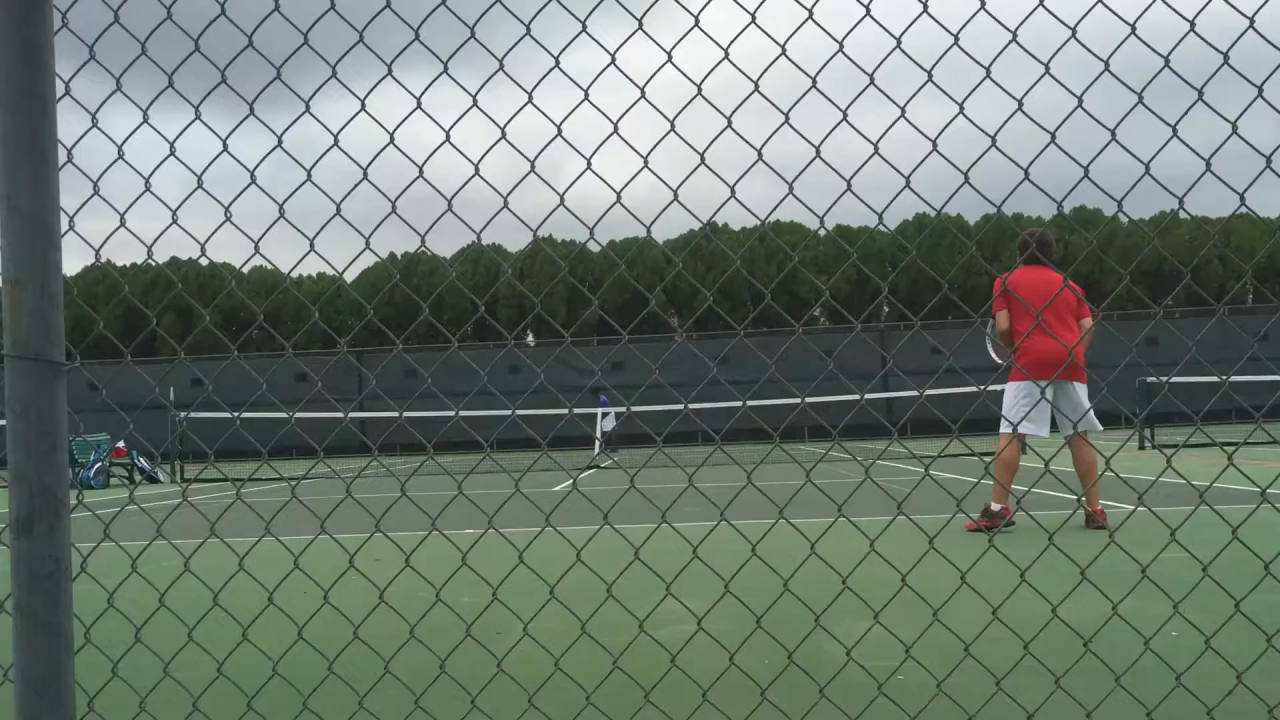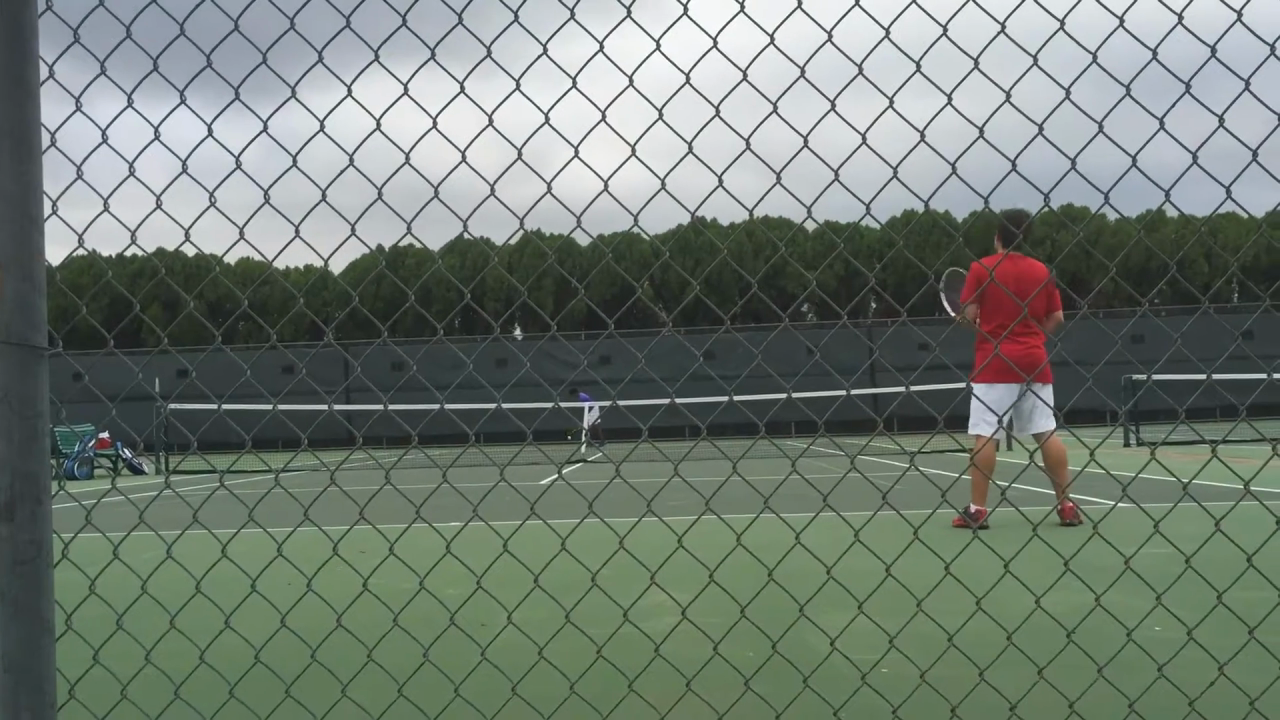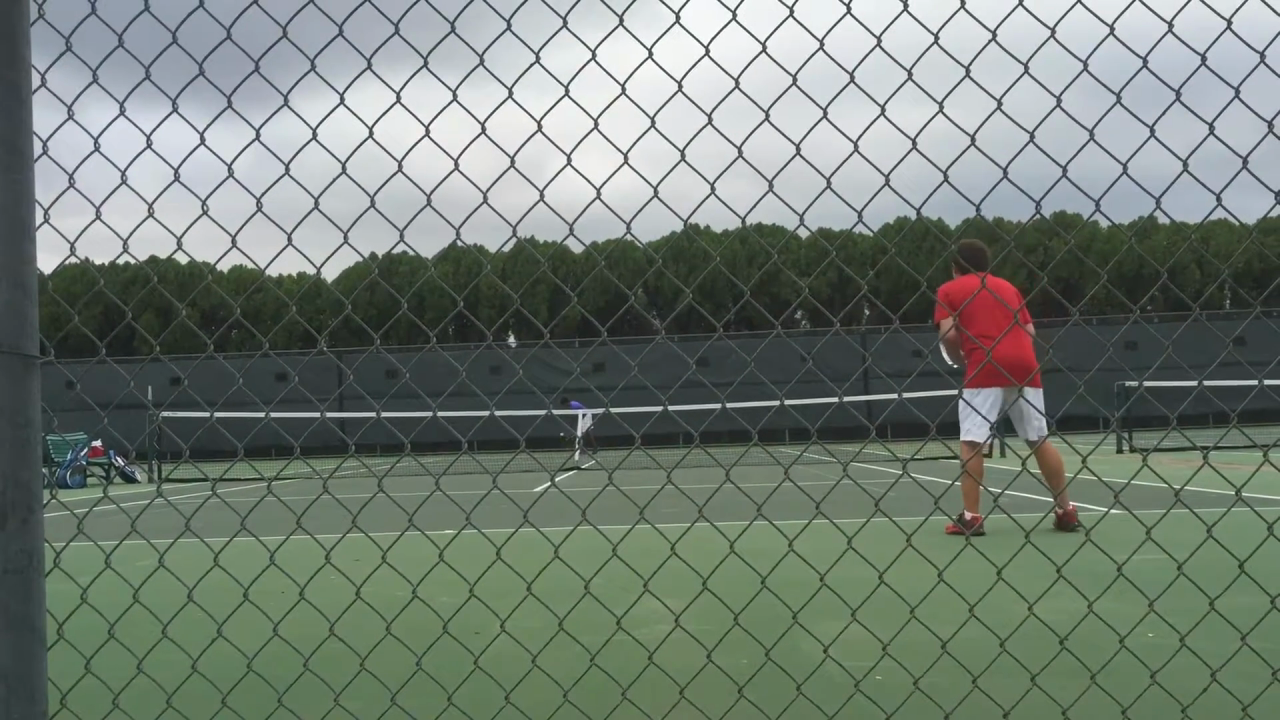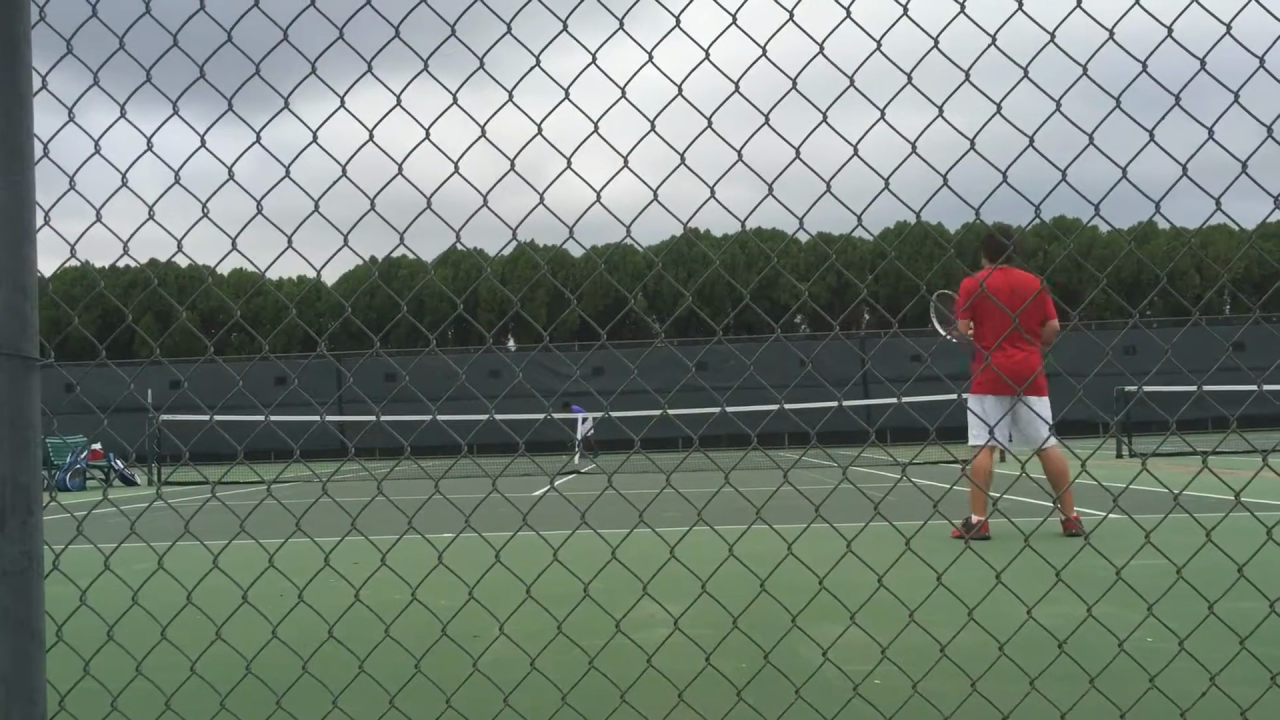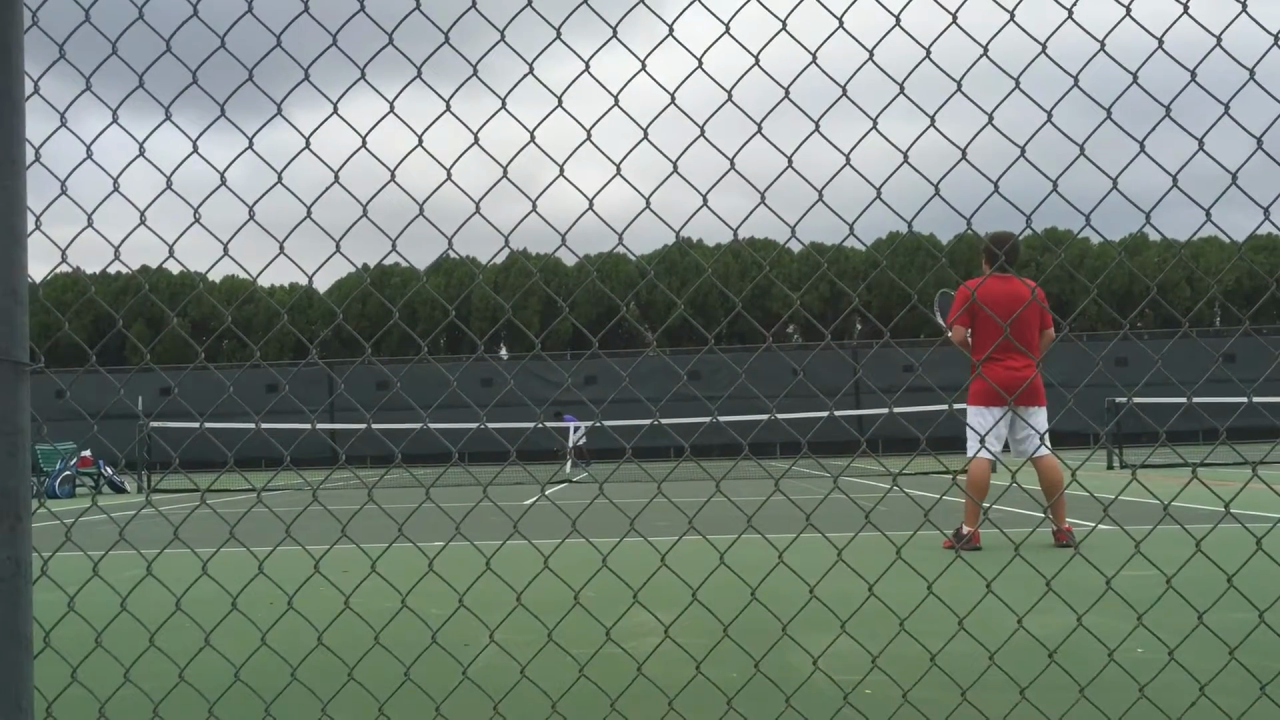
dt=1s
person 1, frame 1
left shoulder: (1006, 281)
right shoulder: (1068, 284)
left elbow: (1002, 327)
right elbow: (1088, 326)
left hip: (1030, 362)
right hip: (1069, 362)
left knee: (1011, 433)
right knee: (1079, 434)
left ankle: (999, 508)
right ankle: (1095, 510)
person 1, frame 2
left shoulder: (983, 268)
right shoulder: (1043, 272)
left elbow: (968, 316)
right elbow: (1057, 319)
left hip: (995, 363)
right hip: (1035, 362)
left knee: (985, 435)
right knee: (1047, 432)
left ankle: (977, 509)
right ankle: (1066, 505)
person 1, frame 3
left shoulder: (949, 290)
right shoulder: (1008, 286)
left elbow: (948, 333)
right elbow: (1030, 331)
left wrist: (957, 356)
left hip: (986, 369)
right hip: (1025, 365)
left knee: (972, 442)
right knee: (1040, 439)
left ankle: (971, 516)
right ankle: (1066, 510)
person 1, frame 4
left shoulder: (972, 284)
right shoulder: (1035, 283)
left elbow: (962, 329)
right elbow: (1052, 328)
left hip: (990, 375)
right hip: (1029, 374)
left knee: (983, 445)
right knee: (1046, 444)
left ankle: (978, 520)
right ankle: (1070, 516)
person 1, frame 5
left shoulder: (971, 290)
right shoulder: (1033, 291)
left elbow: (957, 336)
right elbow: (1049, 335)
left hip: (988, 385)
right hip: (1028, 384)
left knee: (980, 455)
right knee: (1043, 454)
left ankle: (970, 531)
right ankle: (1062, 528)
